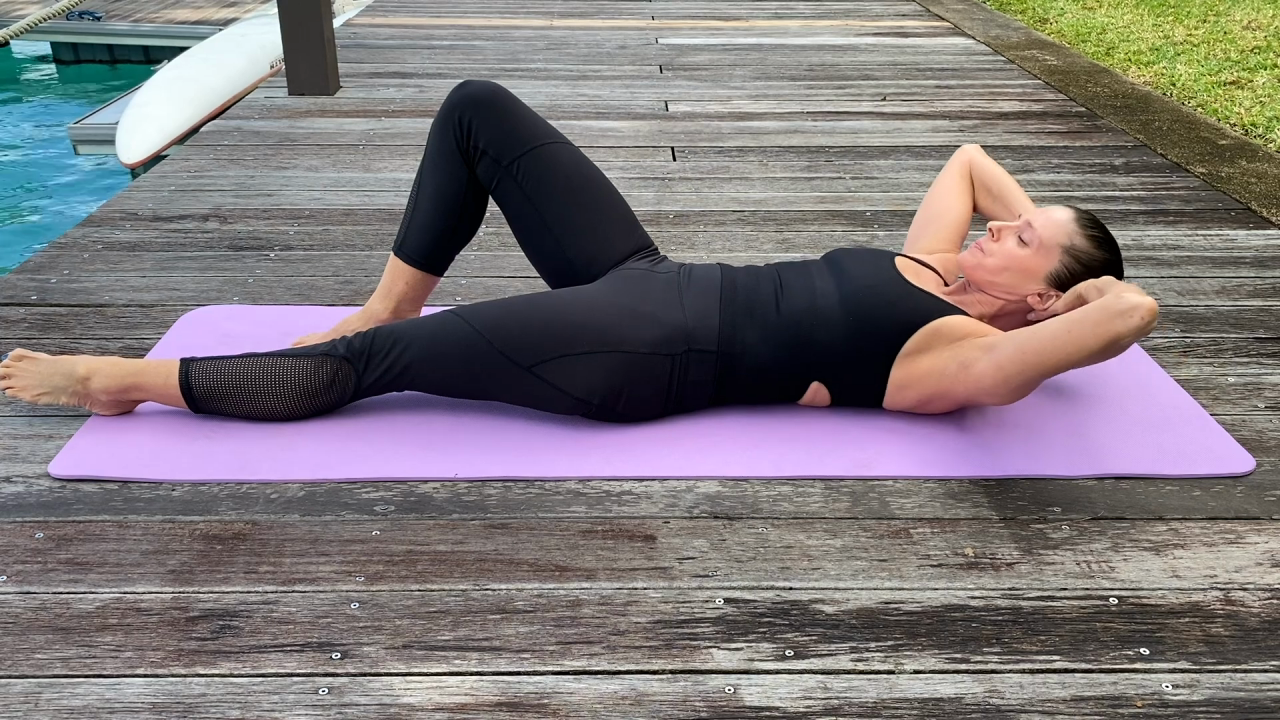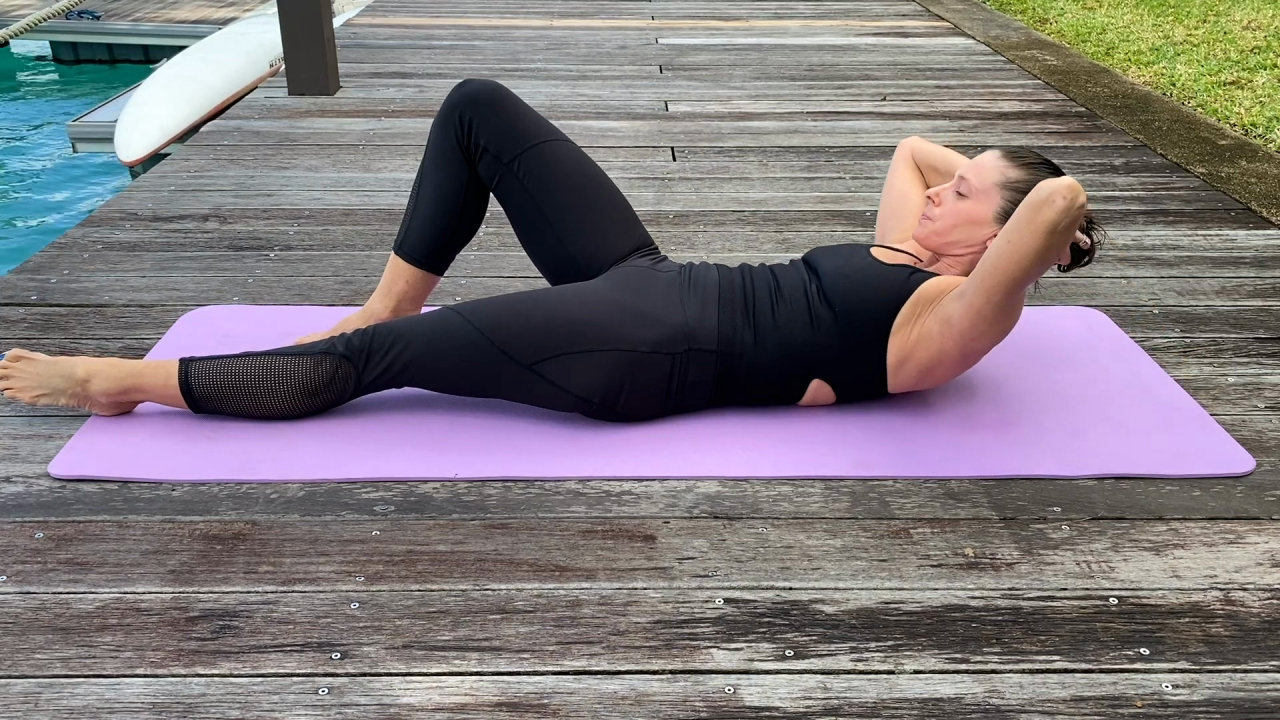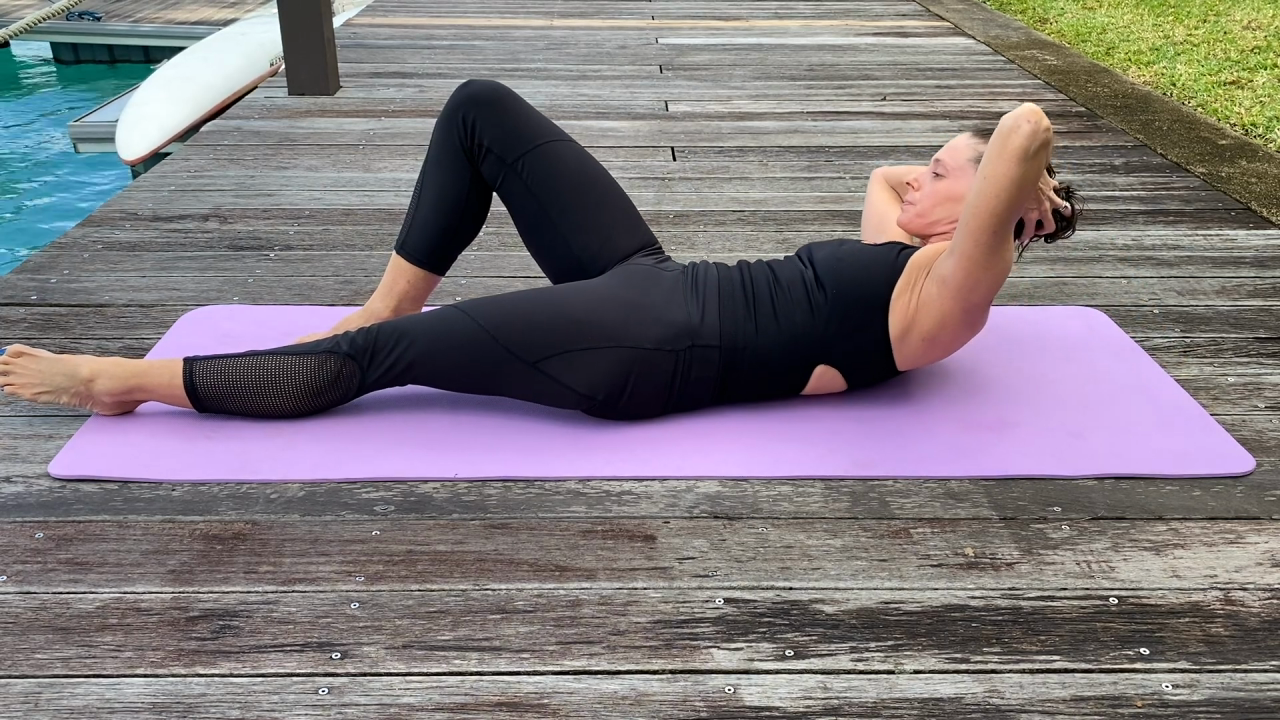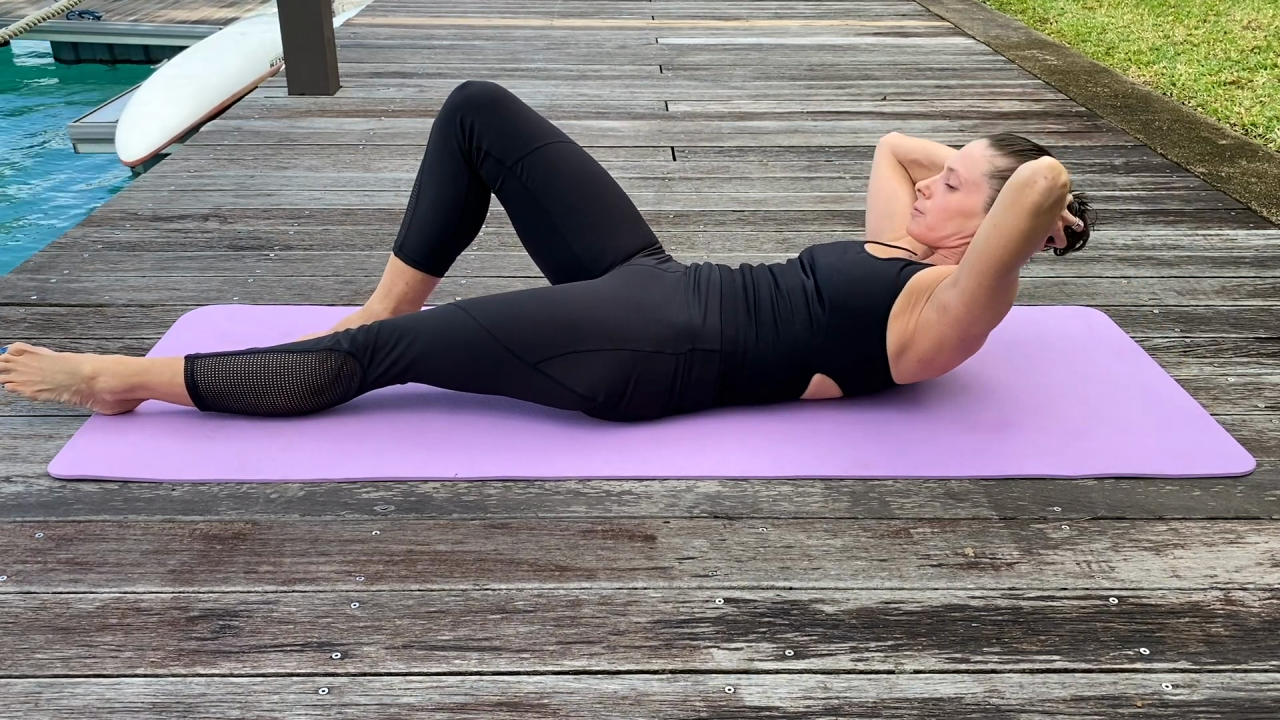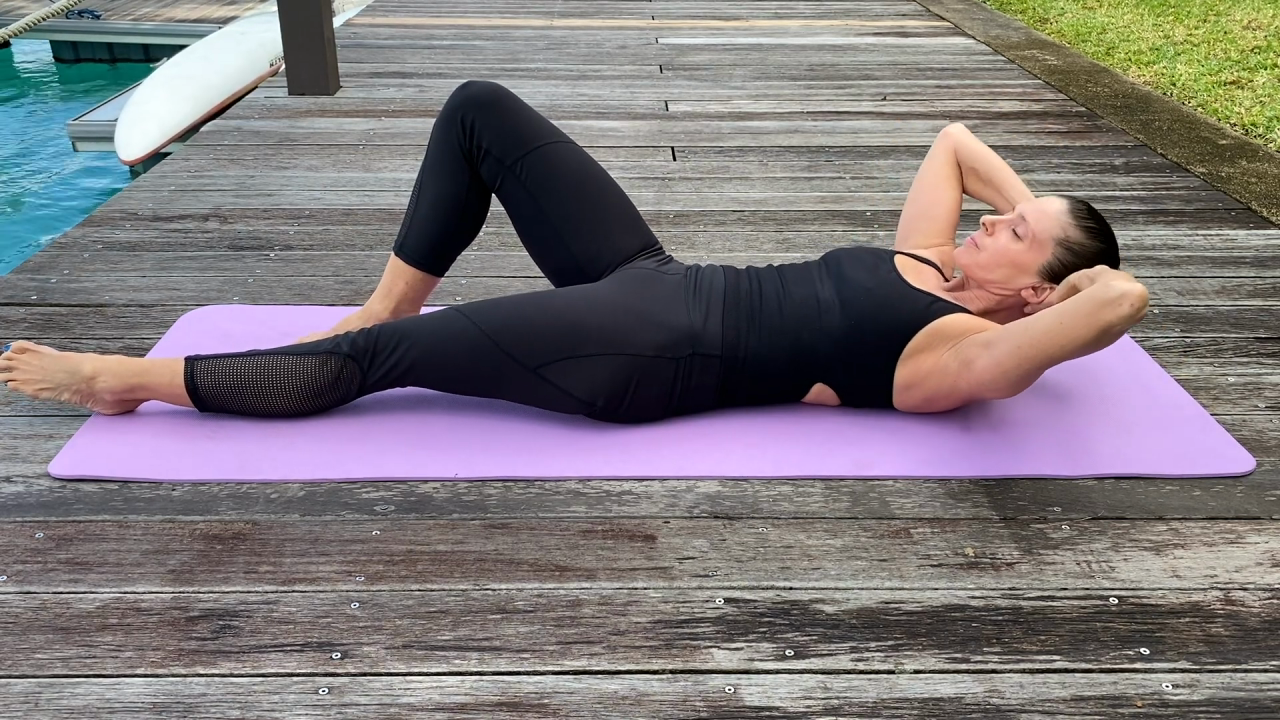
dt=1s
person 1, frame 1
left shoulder: (968, 361)
right shoulder: (934, 273)
left elbow: (1134, 313)
right elbow: (968, 158)
left wrist: (1085, 292)
right wrist: (1041, 222)
left hip: (644, 354)
right hip: (652, 284)
left knee: (367, 368)
right knee: (477, 109)
left ankle: (122, 378)
right ankle: (385, 307)
person 1, frame 2
left shoulder: (957, 322)
right shoulder: (910, 259)
left elbow: (1061, 197)
right elbow: (908, 145)
left wrist: (1026, 209)
right wrist: (986, 177)
left hip: (644, 351)
right hip: (650, 284)
left knee: (371, 358)
right knee: (475, 108)
left ankle: (117, 379)
right ankle: (382, 307)
person 1, frame 3
left shoulder: (950, 296)
right shoulder: (900, 256)
left elbow: (1026, 127)
right elbow: (880, 174)
left wrist: (1014, 185)
right wrist: (966, 175)
left hip: (649, 351)
right hip: (652, 285)
left knee: (379, 358)
right knee: (480, 109)
left ankle: (124, 380)
right ankle: (387, 304)
person 1, frame 4
left shoulder: (948, 316)
right shoulder: (903, 253)
left elbow: (1041, 181)
right elbow: (891, 143)
left wrist: (1020, 191)
right wrist: (972, 168)
left hip: (646, 353)
right hip: (652, 284)
left knee: (376, 357)
right knee: (477, 109)
left ankle: (124, 378)
right ankle: (386, 304)
person 1, frame 5
left shoulder: (969, 355)
right shoulder: (929, 267)
left elbow: (1124, 300)
right elbow: (952, 139)
left wrist: (1076, 273)
right wrist: (1036, 207)
left hip: (645, 355)
right hip: (657, 284)
left knee: (377, 363)
right knee: (480, 110)
left ankle: (128, 378)
right ankle: (386, 305)
